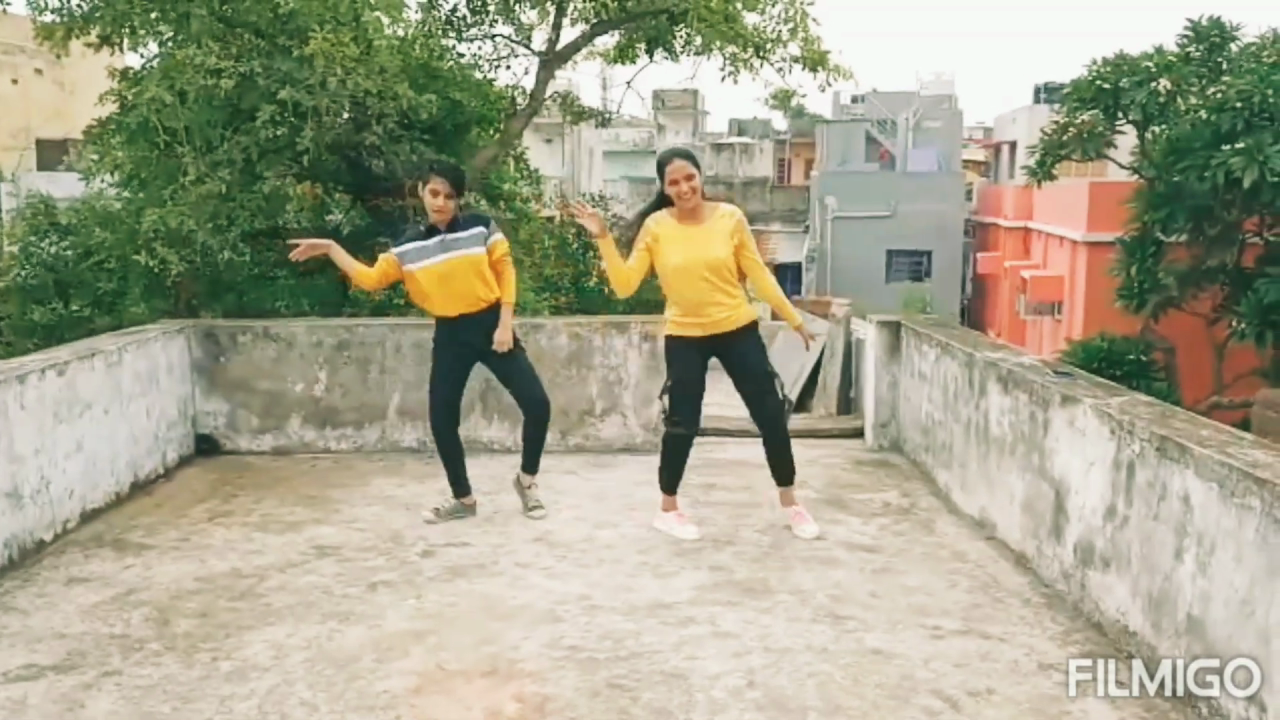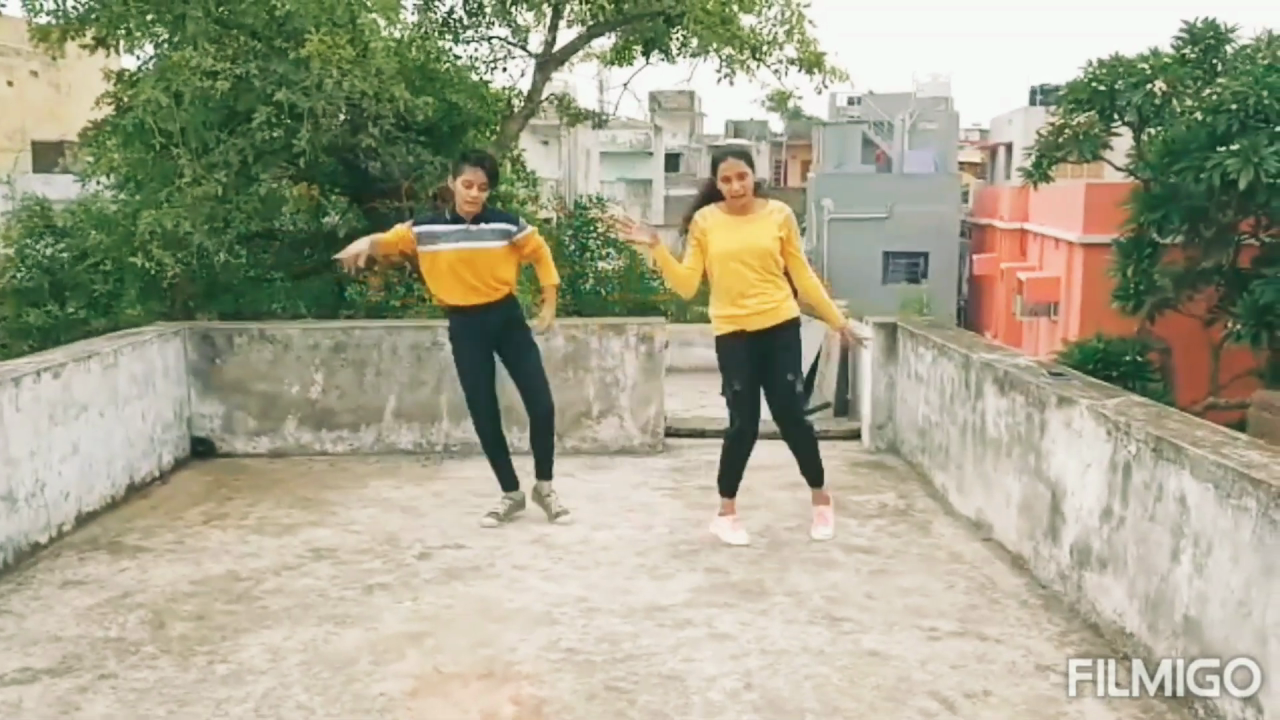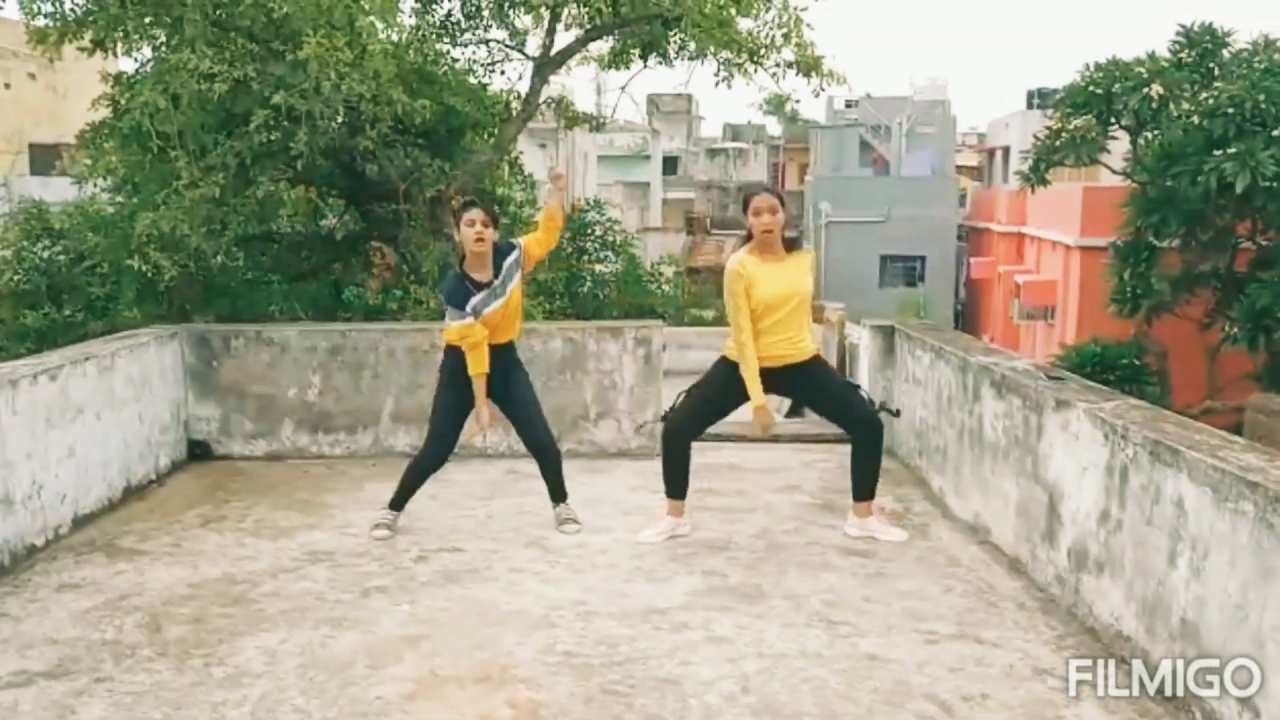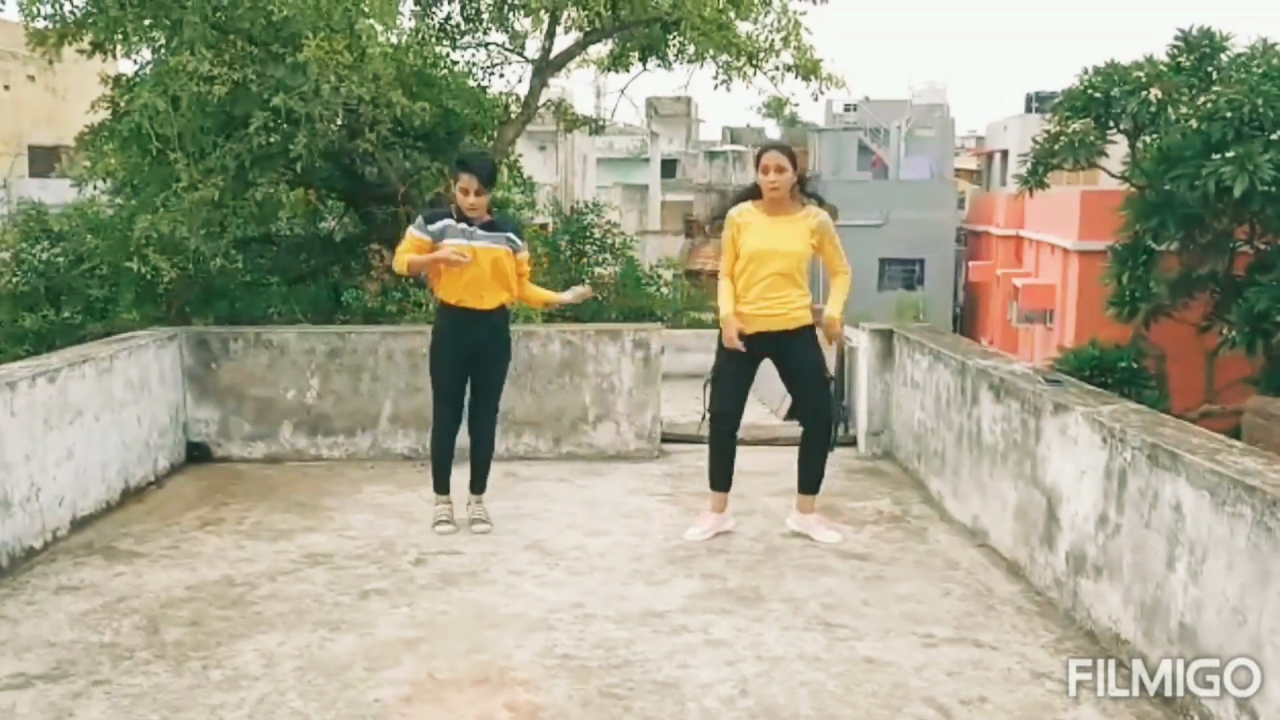
dt=0.4s
person 1, frame 1
left shoulder: (730, 218)
right shoulder: (655, 227)
left elbow: (757, 274)
right elbow: (625, 286)
left wrist: (794, 320)
right wrist: (603, 237)
left hip: (738, 329)
right hip: (685, 336)
left knee: (771, 412)
right knee: (681, 423)
left ankle: (790, 504)
right ankle: (669, 510)
person 1, frame 2
left shoulder: (779, 214)
right shoulder: (703, 221)
left elbow: (802, 273)
right elbow: (686, 285)
left wrist: (837, 320)
right wrist: (655, 246)
left hip: (780, 326)
right hip: (732, 331)
left knee: (790, 416)
right knee: (744, 422)
left ankle: (820, 501)
right ankle: (726, 513)
person 1, frame 3
left shoulder: (804, 257)
right shoulder: (739, 266)
right elbow: (742, 335)
left wrist: (811, 349)
right wrist: (757, 399)
left hip: (800, 362)
right hip: (745, 363)
left knee: (867, 423)
right knee: (677, 428)
left ankle: (863, 515)
right ankle: (675, 516)
person 1, frame 4
left shoulder: (815, 220)
right shoulder: (740, 215)
left elbow: (841, 273)
right elbow: (726, 275)
left wrist: (833, 312)
right wrist: (727, 317)
left hip: (795, 331)
right hip: (742, 330)
left knee: (818, 417)
right knee: (723, 418)
left ankle: (806, 512)
right ankle: (717, 511)
person 2, frame 1
left shoulder: (480, 227)
right shoulder: (408, 246)
left elbow: (504, 271)
right elbow: (372, 278)
left wrist: (506, 323)
right wrist: (329, 247)
left hip: (491, 327)
right hip: (451, 335)
left knee: (538, 405)
right knee: (442, 422)
left ankle: (527, 479)
right ankle: (462, 497)
person 2, frame 2
left shoulder: (506, 223)
right shoulder: (427, 227)
left elbow: (540, 254)
right elbow: (386, 243)
left wrist: (549, 302)
right wrist: (363, 244)
left hip: (507, 319)
right hip: (466, 326)
left knee: (541, 406)
right knee: (485, 416)
left ankle: (544, 487)
right ankle: (511, 493)
person 2, frame 3
left shoulder: (511, 254)
right shoulder: (457, 292)
left elbow: (547, 236)
right elbow: (473, 349)
left wrist: (556, 197)
right wrist: (481, 405)
left hip: (505, 360)
right hip: (463, 364)
left knee: (540, 439)
right knee: (437, 449)
left ankle: (560, 504)
right ankle: (393, 509)
person 2, frame 4
left shoulder: (507, 233)
right shoulder: (436, 222)
left elbow: (521, 288)
right elbow: (402, 261)
left wrist: (562, 297)
right wrist: (433, 257)
left hip: (494, 329)
right hip: (452, 327)
left knee: (483, 418)
right knee: (446, 418)
left ankle: (476, 500)
right ankle: (443, 500)
